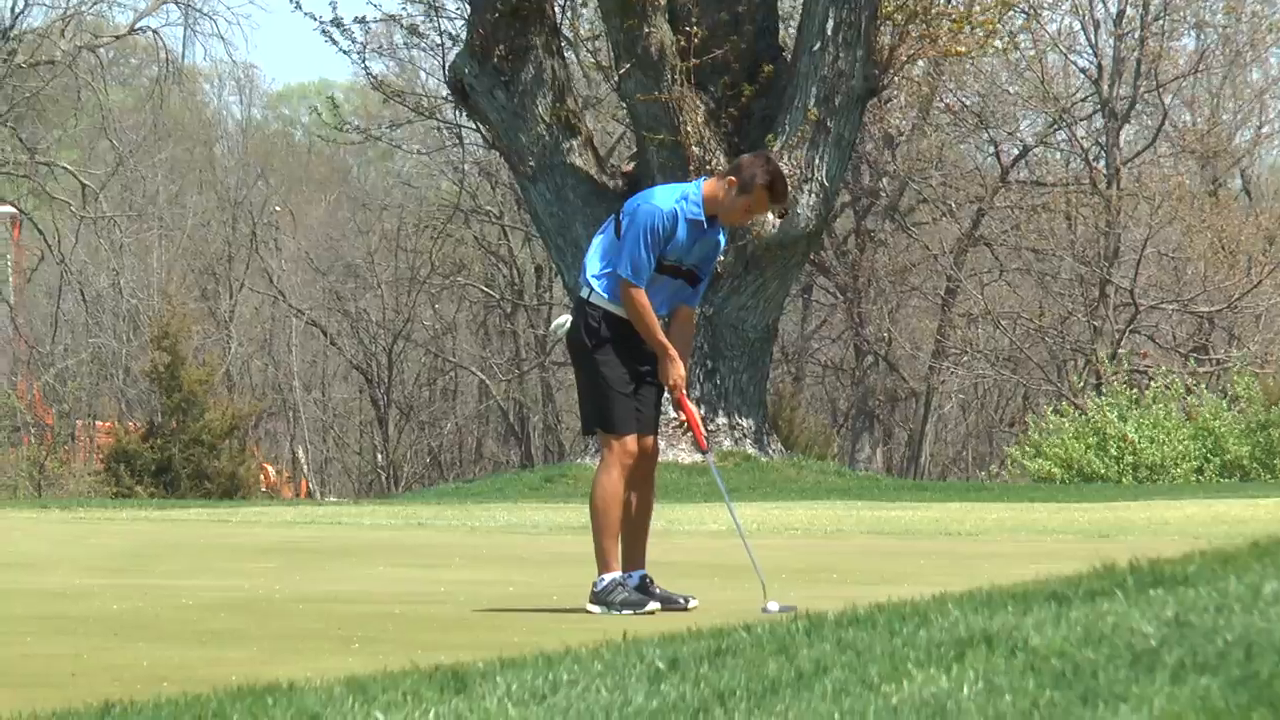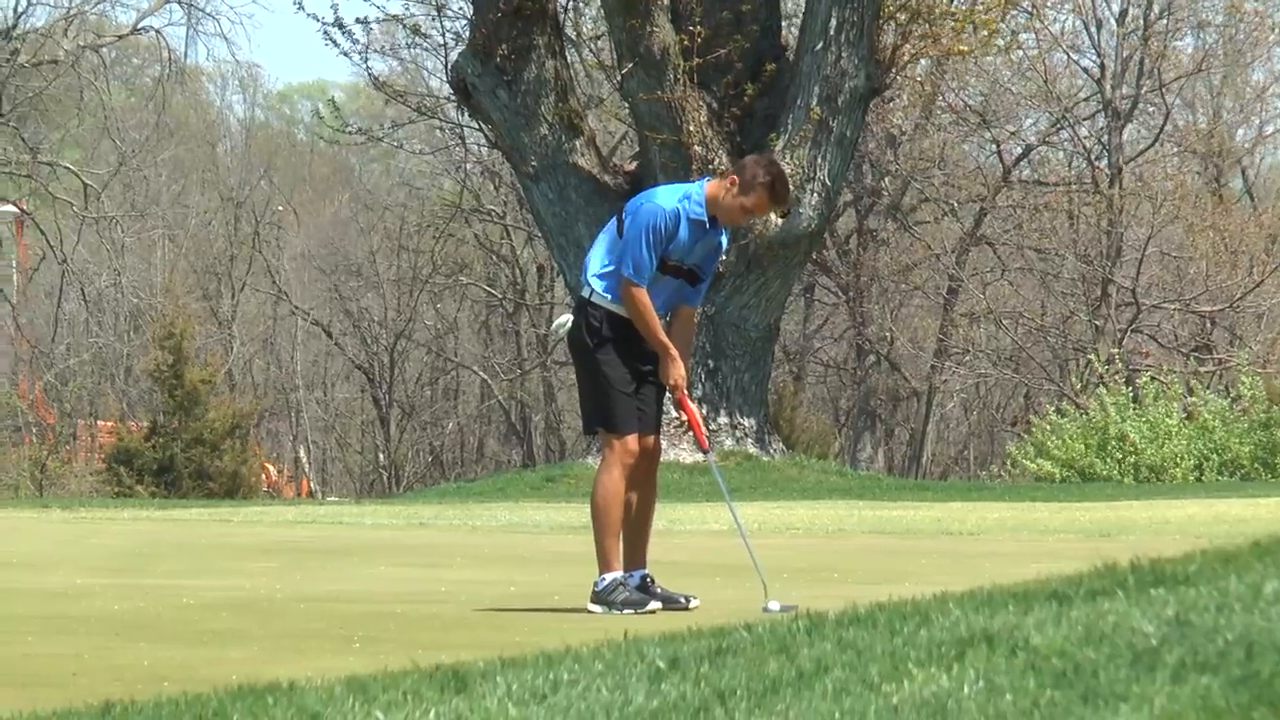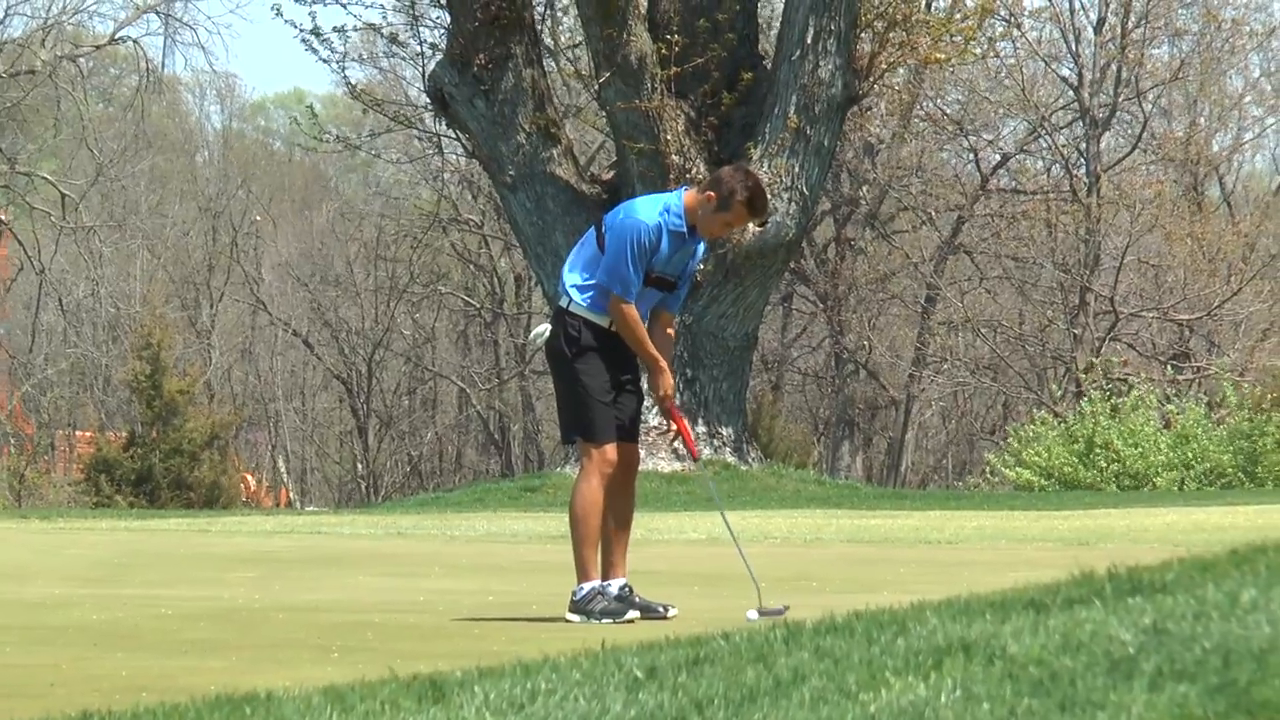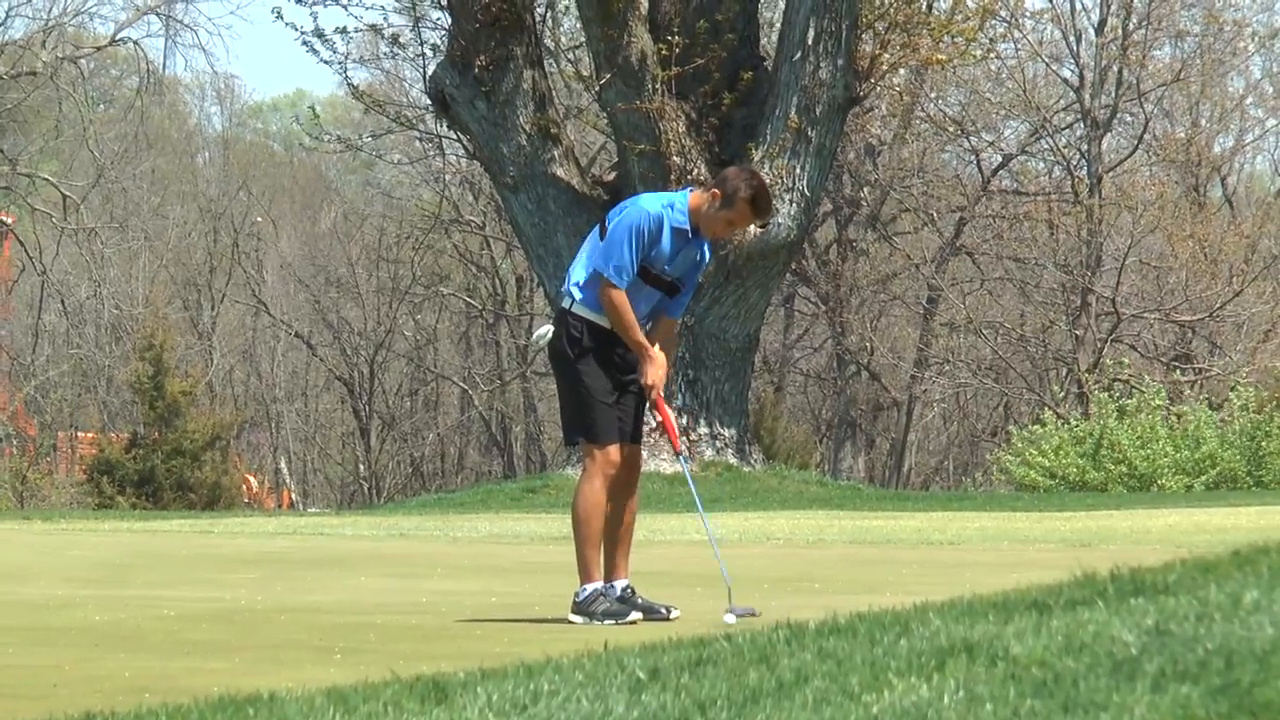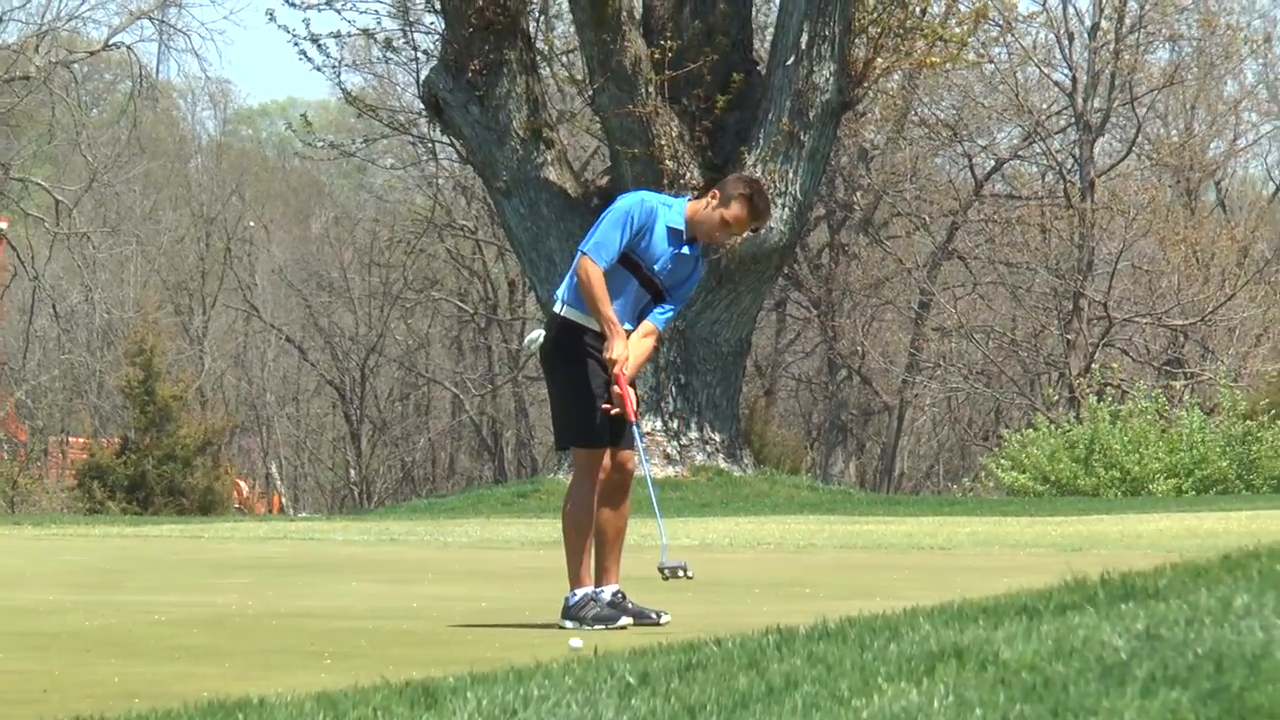
dt=0.5s
person 1, frame 1
left shoulder: (714, 236)
right shoulder: (658, 208)
left elbow: (684, 310)
right elbow: (630, 288)
left wrist: (680, 381)
right wrist: (668, 355)
left hip: (643, 334)
right hip: (602, 326)
left knee: (646, 455)
right knee: (621, 451)
left ankle: (636, 578)
right ankle: (607, 584)
person 1, frame 2
left shoulder: (717, 238)
right shoulder: (660, 207)
left elbow: (685, 311)
right elbow: (631, 287)
left wrist: (679, 380)
right wrist: (668, 356)
left hip: (645, 334)
right hip: (604, 324)
left knee: (648, 454)
right knee: (622, 450)
left ankle: (637, 578)
right ankle: (608, 583)
person 1, frame 3
left shoulder: (694, 243)
right shoulder: (641, 220)
left elbow: (663, 316)
right elbow: (620, 303)
left wrist: (667, 388)
right wrist: (658, 368)
left hip: (621, 340)
right hip: (581, 333)
left knee: (626, 463)
right knee: (601, 459)
left ankle: (615, 586)
right ankle: (586, 592)
person 1, frame 4
left shoulder: (699, 253)
right shoulder: (646, 213)
left elbow: (665, 324)
right elbow: (610, 289)
left wrist: (657, 388)
right wrist: (646, 355)
left hip: (627, 344)
right hip: (584, 334)
left knee: (629, 464)
right knee: (602, 461)
left ankle: (618, 587)
right ankle: (588, 593)
person 1, frame 5
left shoulder: (692, 266)
right shoulder: (642, 207)
left elbow: (649, 330)
right elbow: (587, 265)
left wrist: (625, 378)
right wrist: (613, 334)
left hip: (616, 348)
right hip: (575, 335)
left knee: (621, 467)
right knee: (592, 467)
left ankle: (607, 591)
right ankle: (579, 597)
